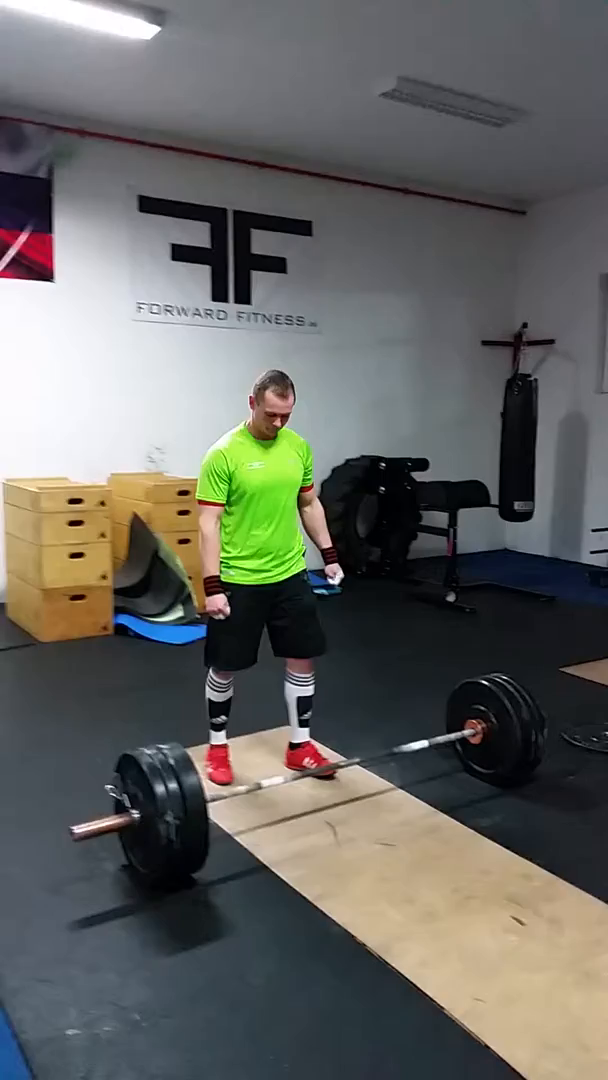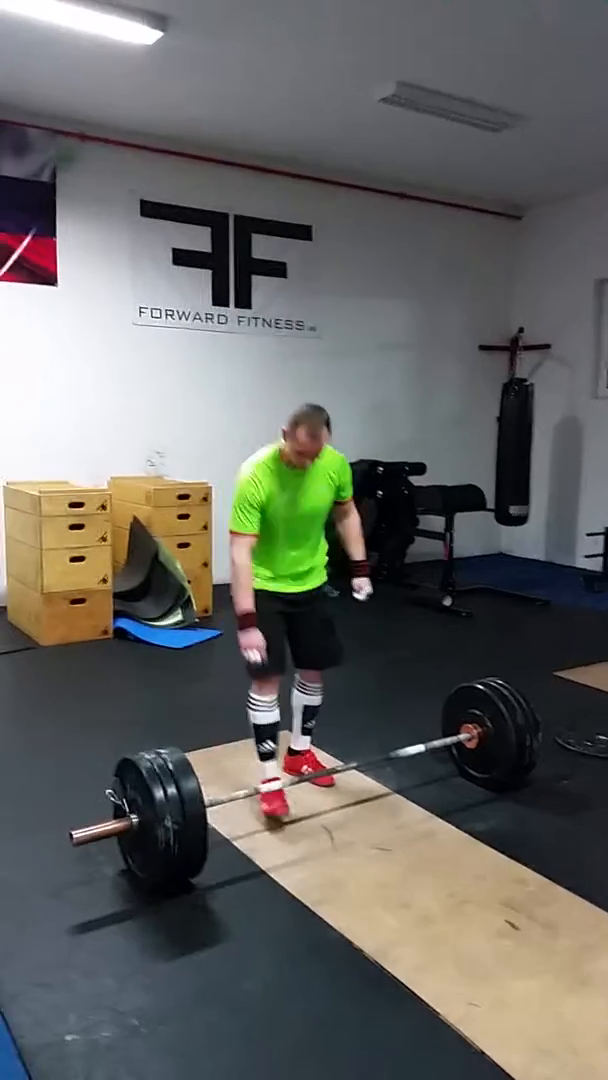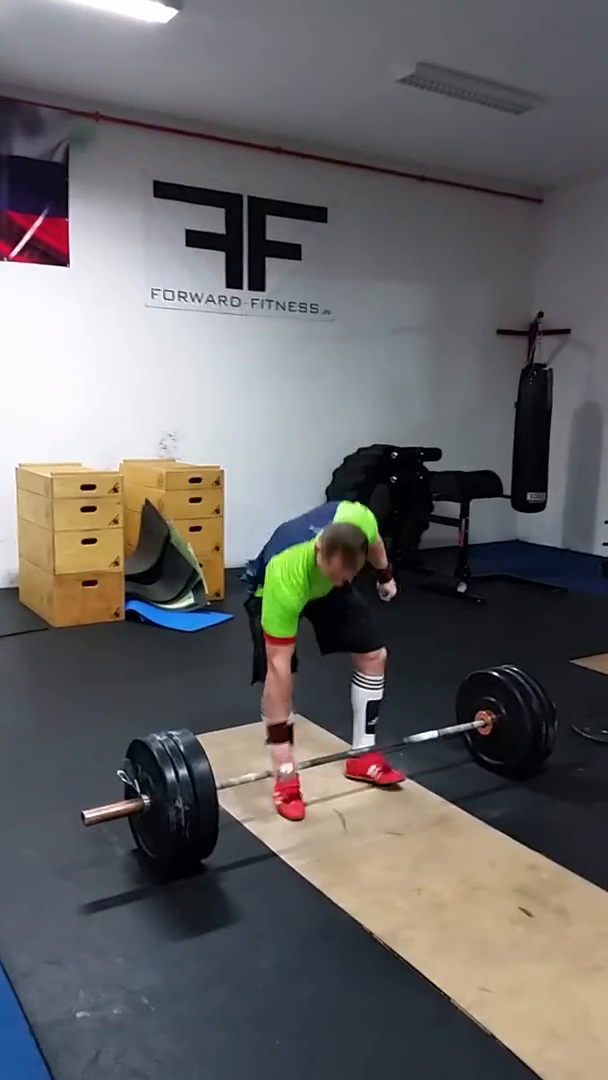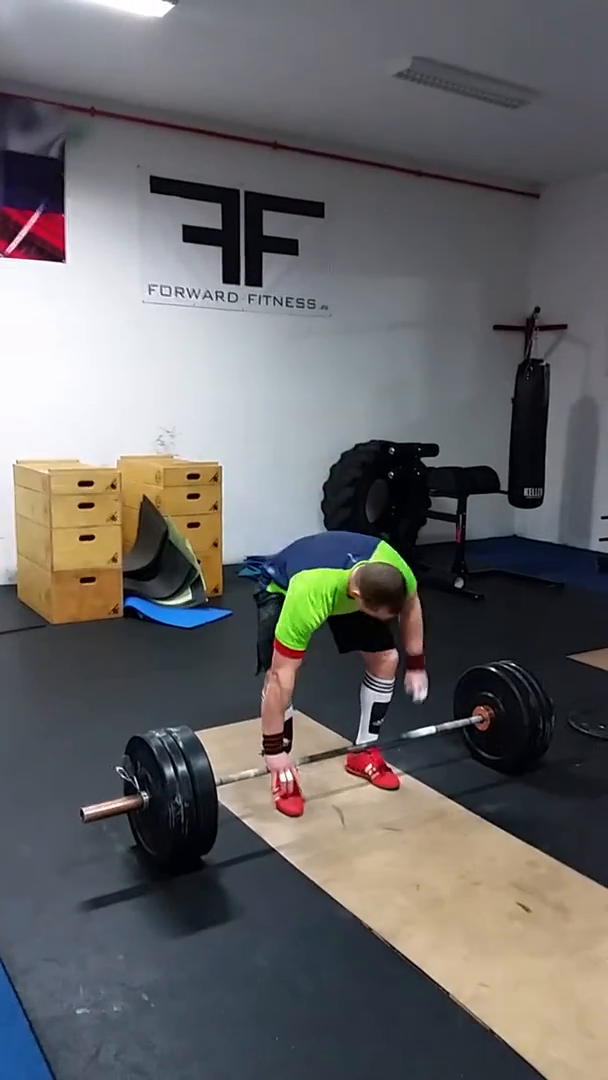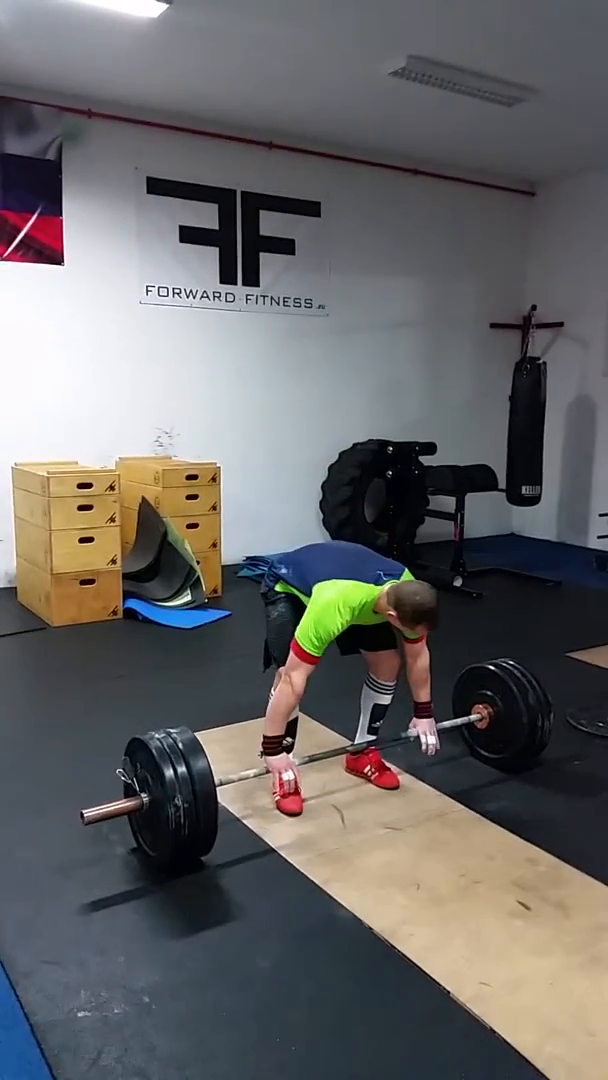
dt=0.4s
person 1, frame 1
left shoulder: (299, 447)
right shoulder: (225, 454)
left elbow: (309, 503)
right elbow: (209, 523)
left wrist: (329, 554)
right wrist: (212, 586)
left hip: (289, 576)
right hip: (239, 581)
left knee: (302, 660)
right knee: (225, 668)
left ankle: (300, 744)
right ankle: (217, 745)
person 1, frame 2
left shoulder: (335, 464)
right shoulder: (255, 476)
left elbow: (347, 514)
right elbow: (240, 553)
left wrist: (360, 569)
right wrist: (246, 622)
left hip: (311, 584)
right hip: (264, 588)
left knee: (314, 671)
right knee: (266, 677)
left ankle: (300, 751)
right ankle: (270, 778)
person 1, frame 3
left shoulder: (359, 521)
right shoulder: (284, 579)
right elbow: (278, 666)
left wrist: (384, 576)
right wrist: (278, 739)
left hip: (326, 587)
right hip: (270, 589)
left knee: (374, 656)
right knee: (281, 676)
left ankle: (363, 755)
right ankle: (286, 777)
person 1, frame 4
left shoulder: (392, 570)
right shoulder: (307, 597)
left elbow: (411, 606)
right elbow: (282, 676)
left wrist: (416, 665)
right wrist: (273, 748)
left hip: (343, 578)
right hip: (280, 586)
left knee: (386, 659)
right knee: (275, 673)
left ankle: (363, 752)
right ankle: (283, 773)
person 1, frame 5
left shoulder: (409, 595)
right shoulder: (334, 605)
left elbow: (417, 657)
right elbow: (294, 678)
left wrist: (423, 713)
right wrist: (272, 749)
right hip: (287, 585)
left knee: (388, 662)
right knee: (288, 671)
left ankle: (362, 753)
right ankle: (284, 770)
